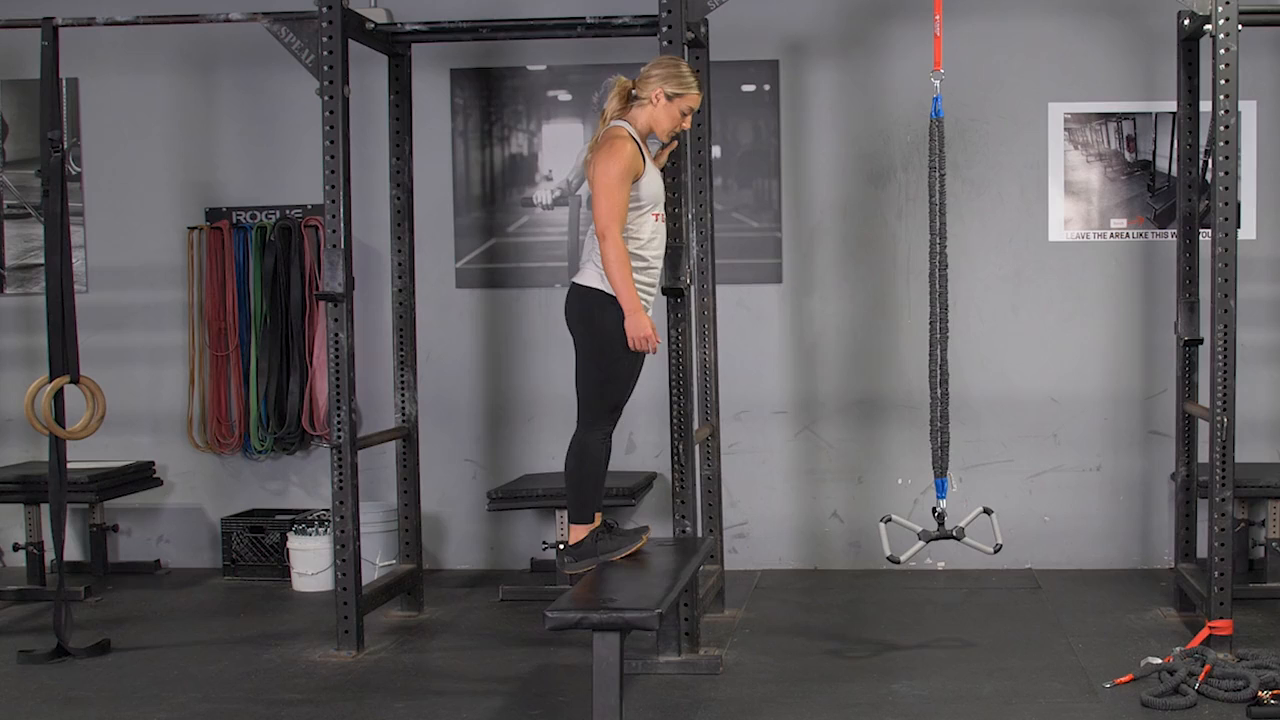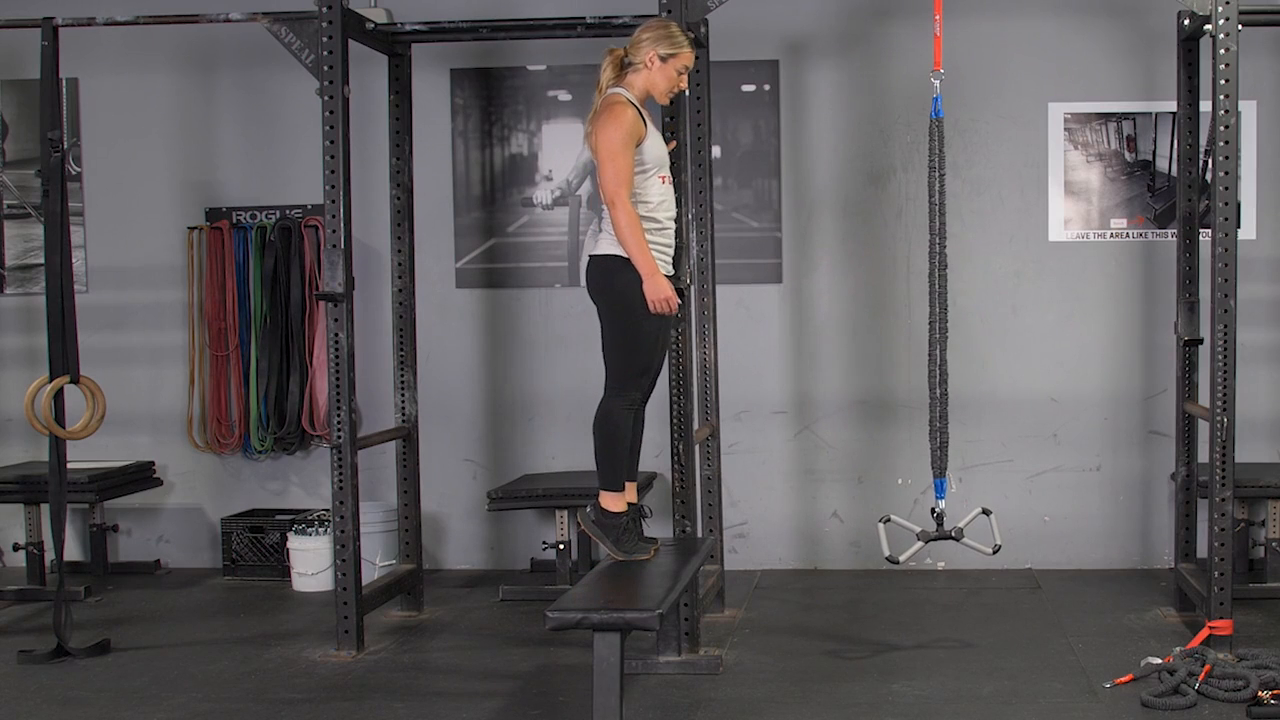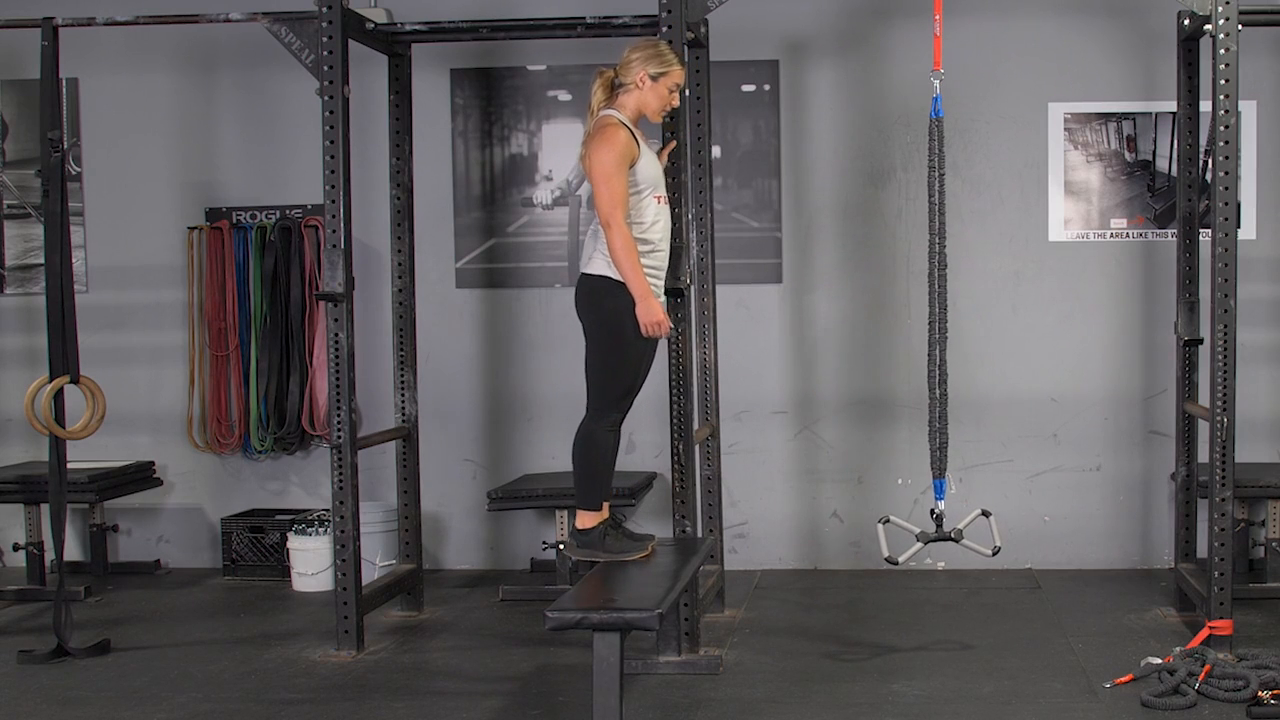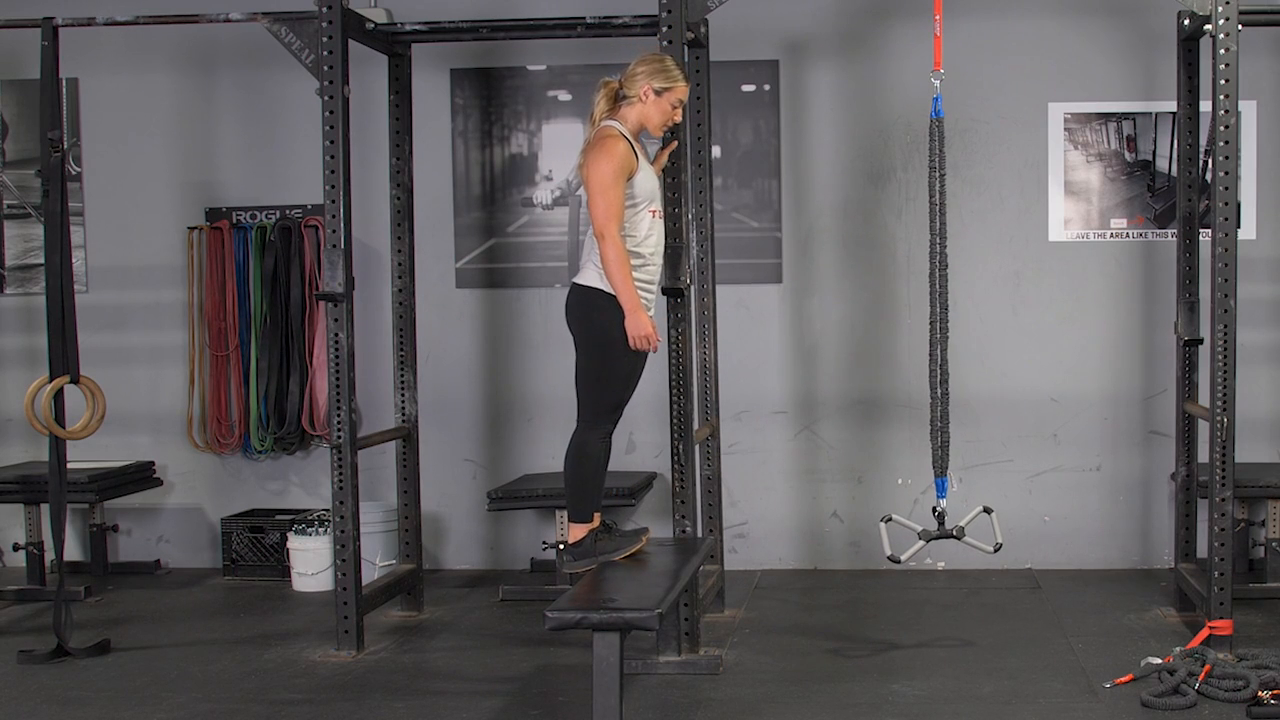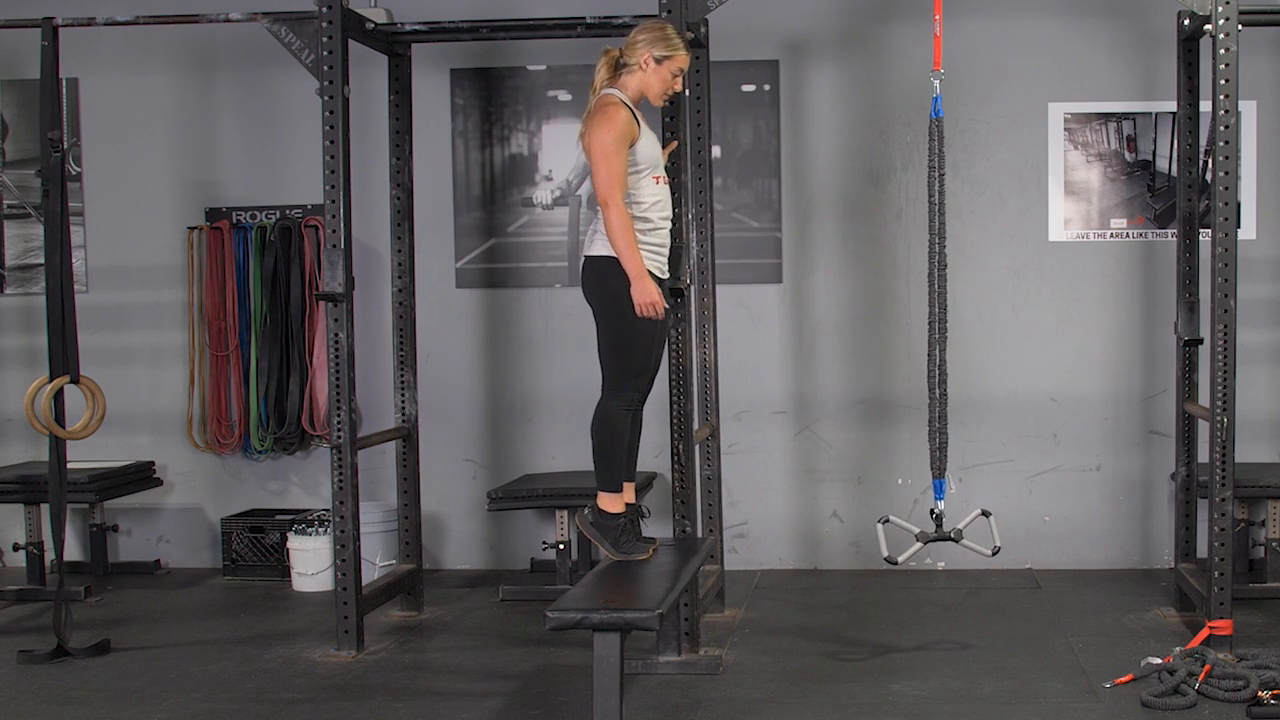
dt=1s
person 1, frame 1
left shoulder: (633, 146)
right shoulder: (618, 145)
right elbow: (608, 234)
left wrist: (659, 165)
right wrist: (633, 311)
left hip: (620, 305)
right hip: (605, 304)
left knee: (601, 421)
right knee: (596, 421)
left ankle: (591, 530)
right ankle: (579, 543)
person 1, frame 2
left shoulder: (636, 113)
right shoulder: (618, 111)
right elbow: (618, 201)
right wrist: (650, 274)
left hip: (645, 272)
right hip: (626, 271)
left knee: (636, 393)
right knee: (624, 391)
left ankle: (625, 506)
right ankle: (607, 508)
person 1, frame 3
left shoulder: (630, 136)
right shoulder: (612, 133)
right elbow: (613, 223)
left wrist: (662, 162)
right wrist: (644, 297)
left hip: (633, 294)
right hip: (615, 293)
left knee: (613, 411)
right knee: (604, 410)
left ankle: (599, 521)
right ankle: (586, 530)
person 1, frame 4
left shoulder: (631, 147)
right shoulder: (610, 144)
right elbow: (607, 235)
left wrist: (658, 167)
right wrist: (633, 310)
left hip: (624, 305)
right hip: (605, 303)
left knee: (603, 421)
right knee: (595, 422)
left ankle: (590, 528)
right ankle: (580, 541)
person 1, frame 5
left shoulder: (630, 115)
right shoulder: (612, 112)
right elbow: (611, 201)
left wrist: (665, 159)
right wrist: (638, 276)
left hip: (643, 270)
right hip: (619, 271)
left knee: (634, 394)
right knee: (621, 392)
left ankle: (624, 506)
right ankle: (605, 511)
